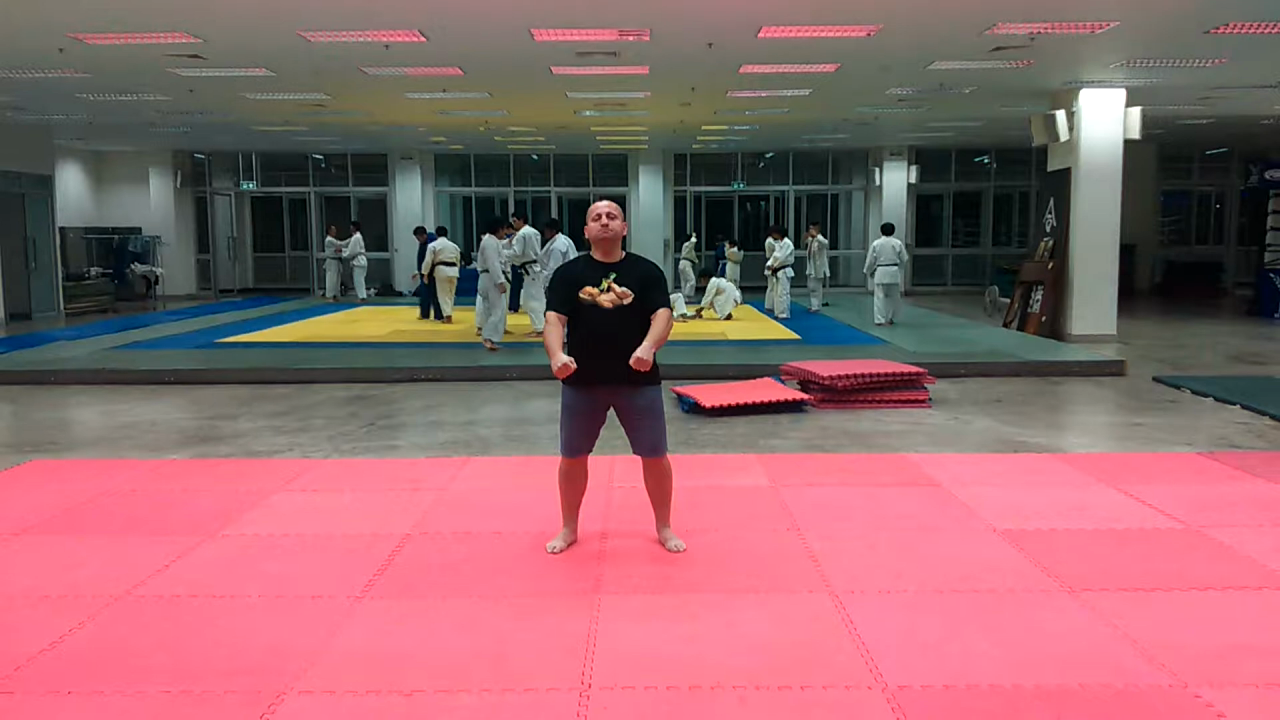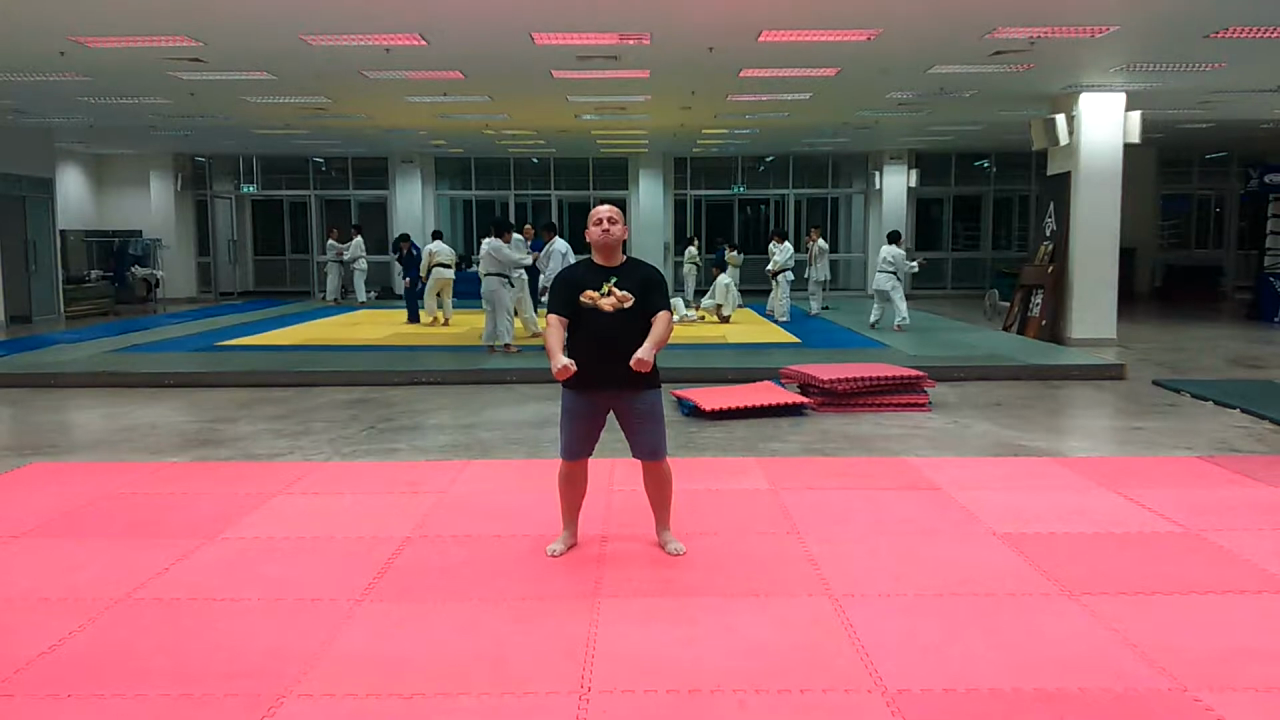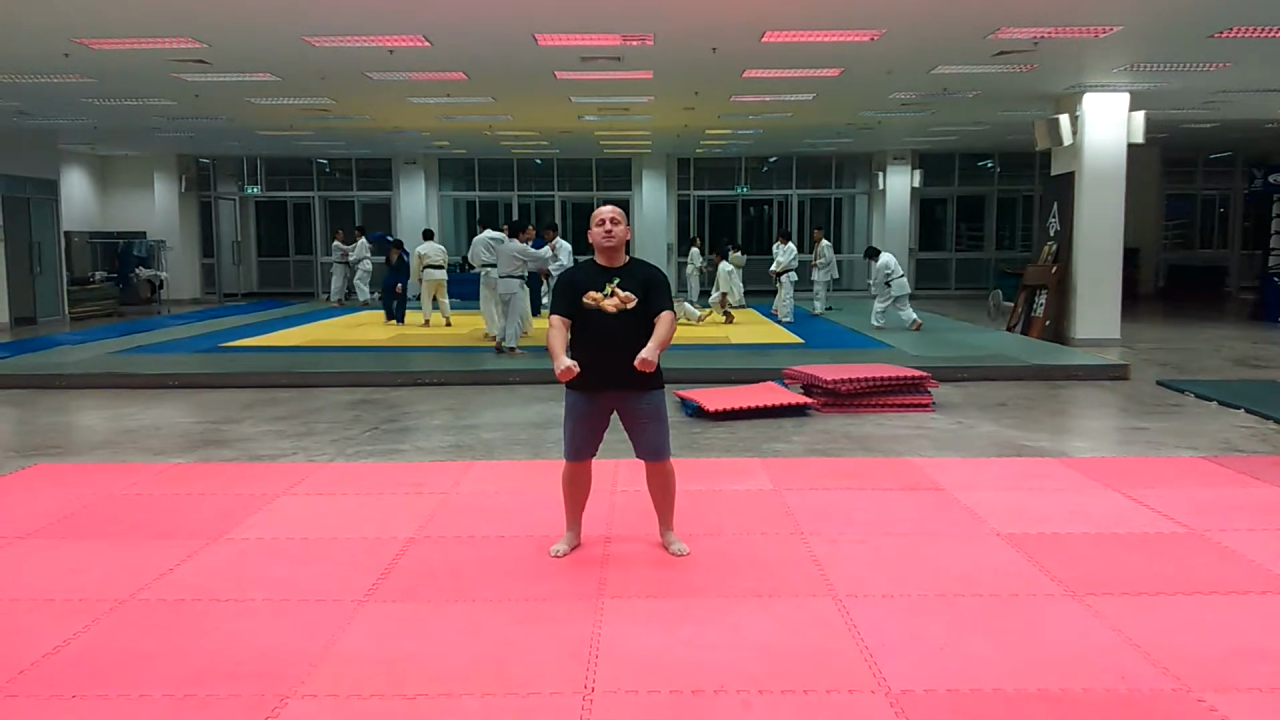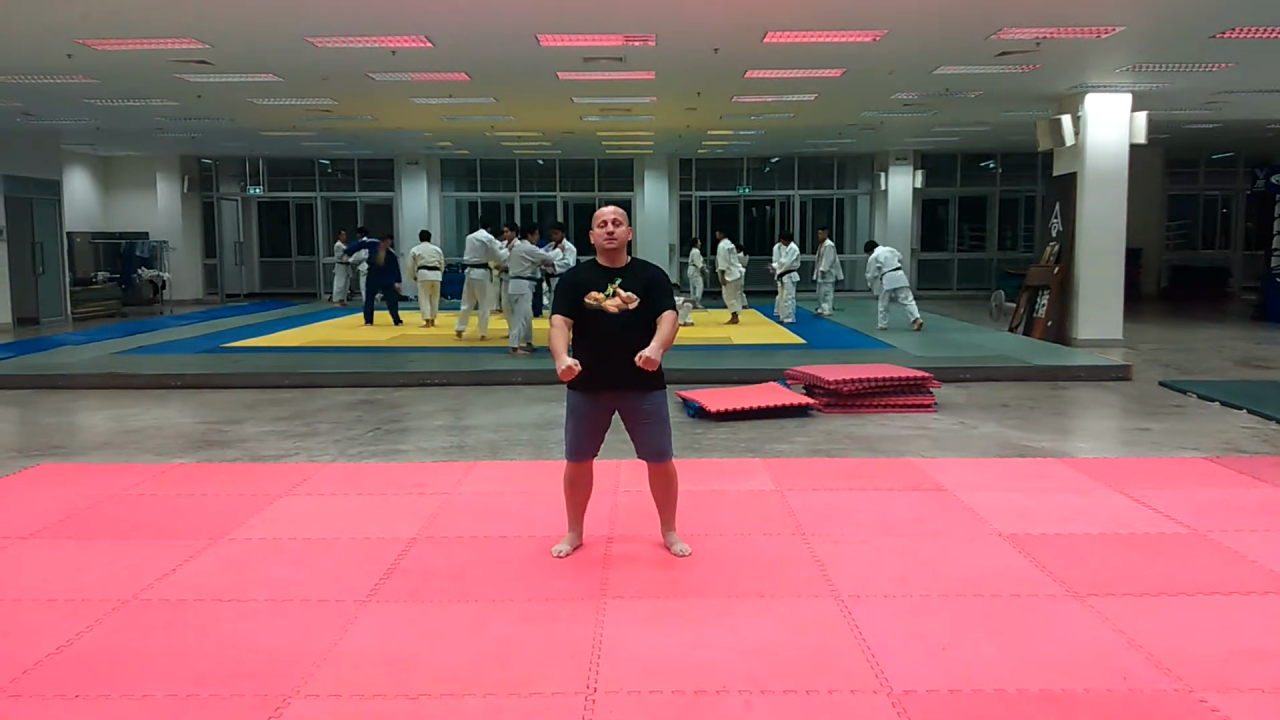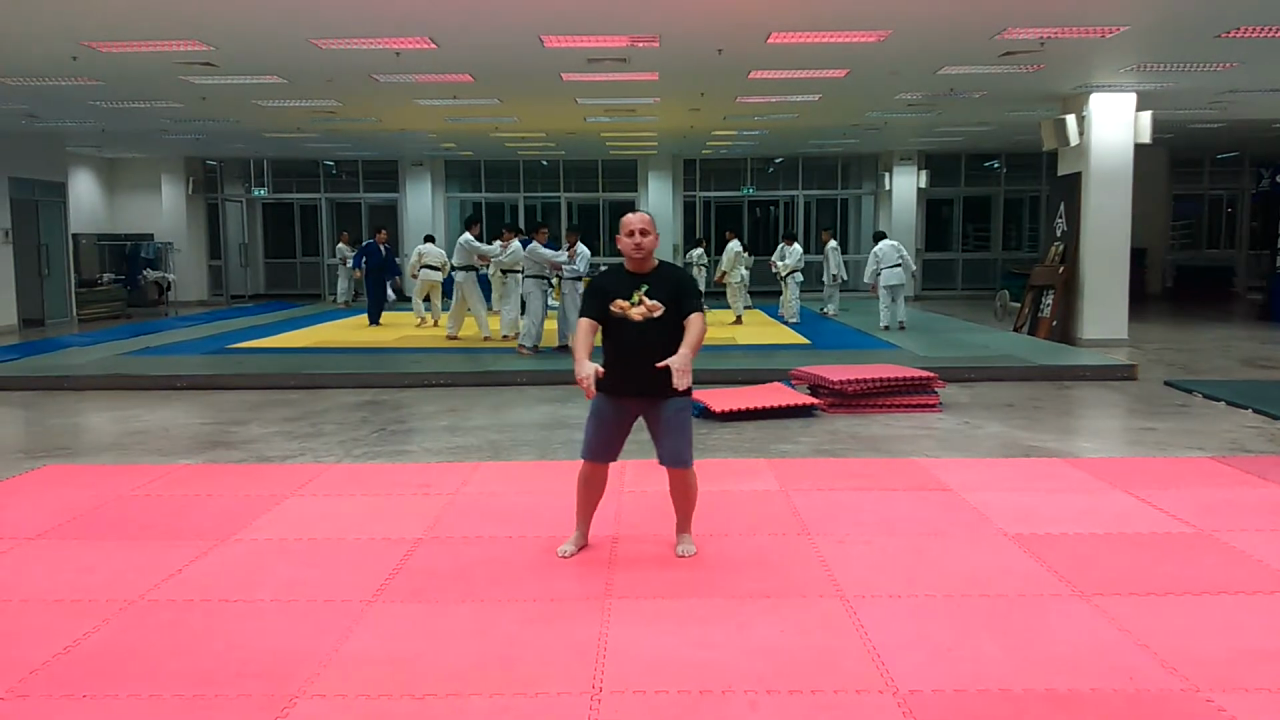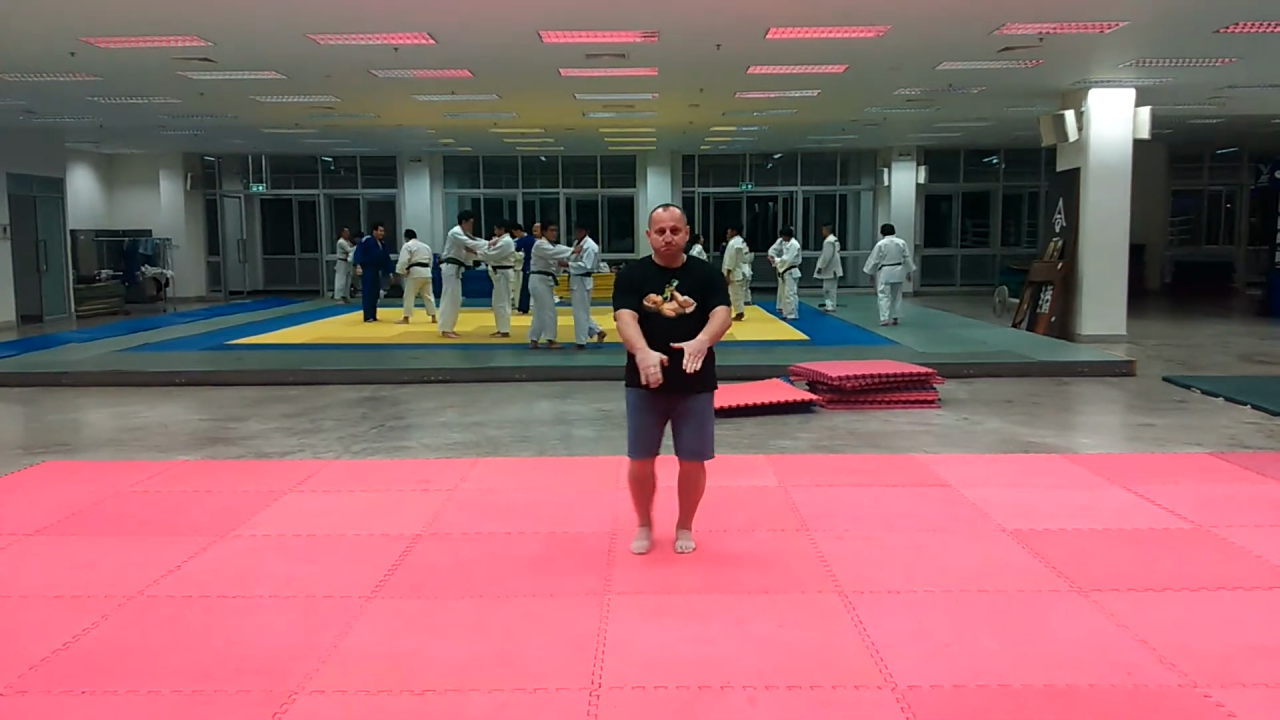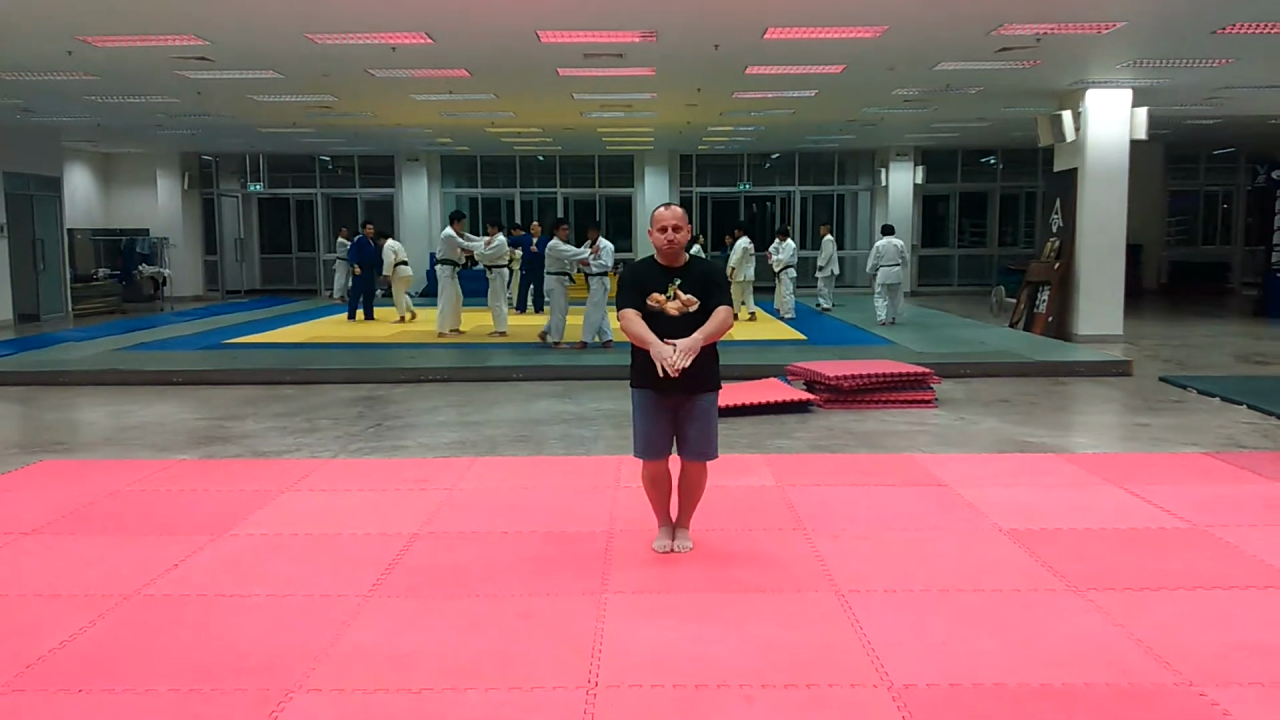
dt=0.4s
person 1, frame 1
left shoulder: (646, 271)
right shoulder: (569, 272)
left elbow: (662, 314)
right elbow: (554, 318)
left wrist: (648, 347)
right wrist: (556, 354)
left hip: (638, 380)
right hip: (582, 381)
left knee: (655, 456)
right knee: (573, 456)
left ankle: (664, 527)
right ankle: (569, 528)
person 1, frame 2
left shoulder: (647, 275)
right shoulder: (569, 277)
left elbow: (663, 318)
right elbow: (556, 322)
left wrist: (649, 348)
right wrist: (557, 356)
left hip: (638, 384)
right hip: (582, 385)
left knee: (654, 459)
right knee: (573, 460)
left ankle: (663, 530)
right ankle: (569, 532)
person 1, frame 3
left shoulder: (649, 275)
right shoulder: (573, 277)
left elbow: (666, 317)
right elbow: (558, 322)
left wrist: (653, 348)
right wrist: (560, 358)
left hip: (641, 384)
right hip: (585, 386)
left knee: (658, 459)
right knee: (576, 460)
left ankle: (667, 531)
right ankle: (572, 532)
person 1, frame 4
left shoulder: (651, 275)
right shoulder: (574, 278)
left elbow: (668, 317)
right elbow: (560, 322)
left wrist: (656, 347)
right wrist: (561, 357)
left hip: (643, 385)
right hip: (587, 385)
left knee: (660, 460)
right knee: (578, 460)
left ankle: (669, 531)
right ankle: (574, 533)
person 1, frame 5
left shoulder: (678, 278)
right shoulder: (603, 283)
left elbow: (696, 320)
right elbow: (586, 324)
left wrist: (685, 354)
right wrist: (582, 362)
left hip: (667, 391)
right hip: (614, 389)
left knee: (680, 465)
right knee: (594, 462)
left ankle: (684, 531)
right ankle: (581, 533)
person 1, frame 6
left shoulder: (706, 274)
right shoulder: (631, 274)
left elbow: (722, 314)
right elbow: (625, 318)
left wrist: (701, 342)
right wrist: (642, 352)
left hip: (695, 383)
right hip: (645, 383)
left knee: (693, 460)
right knee: (641, 459)
left ankle: (684, 526)
right ankle: (644, 525)
person 1, frame 7
left shoulder: (709, 273)
right shoulder: (635, 274)
left elbow: (725, 315)
right elbow: (628, 318)
left wrist: (695, 341)
right wrist: (655, 346)
left hip: (700, 382)
right hip: (650, 383)
left knee: (695, 460)
right knee: (653, 460)
left ankle: (683, 525)
right ankle: (663, 524)
